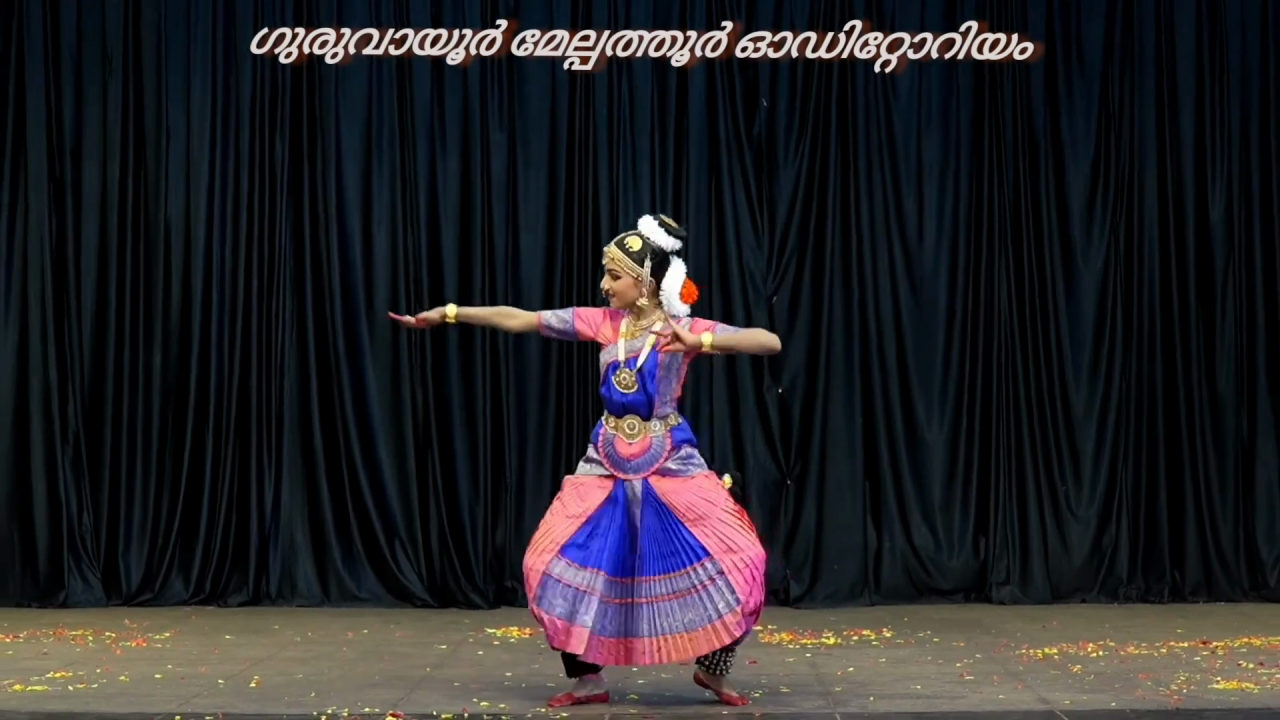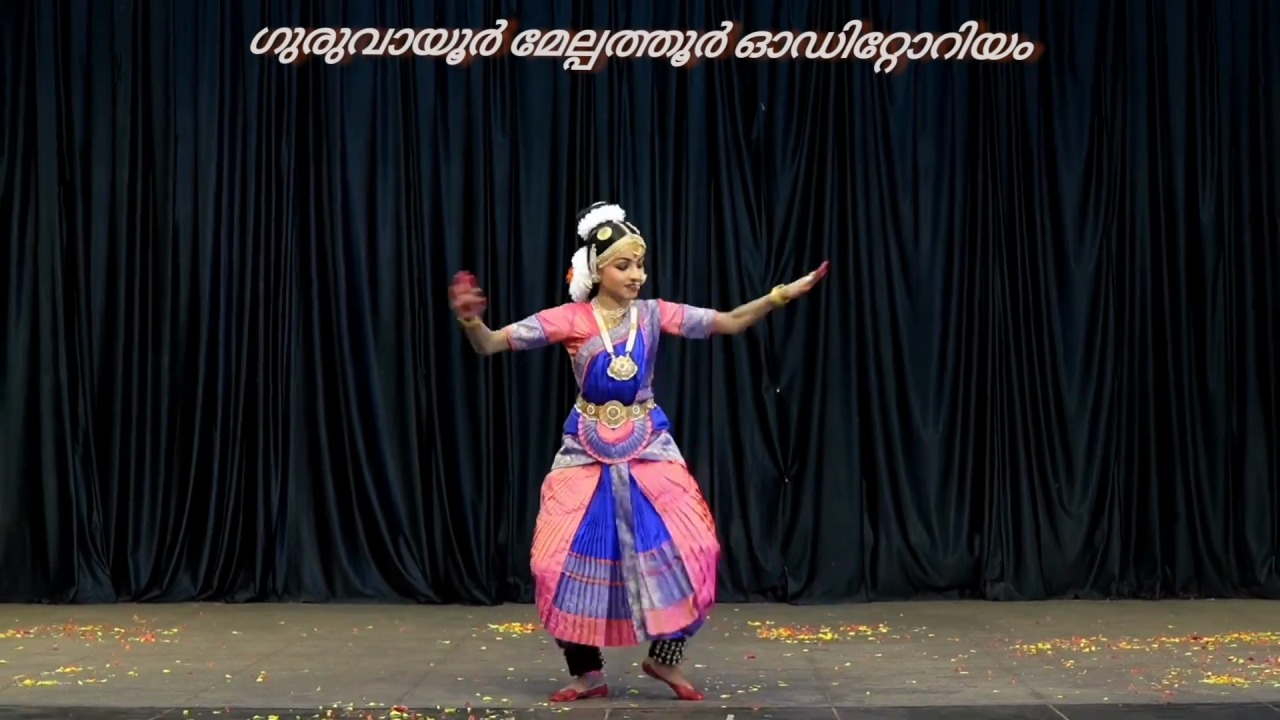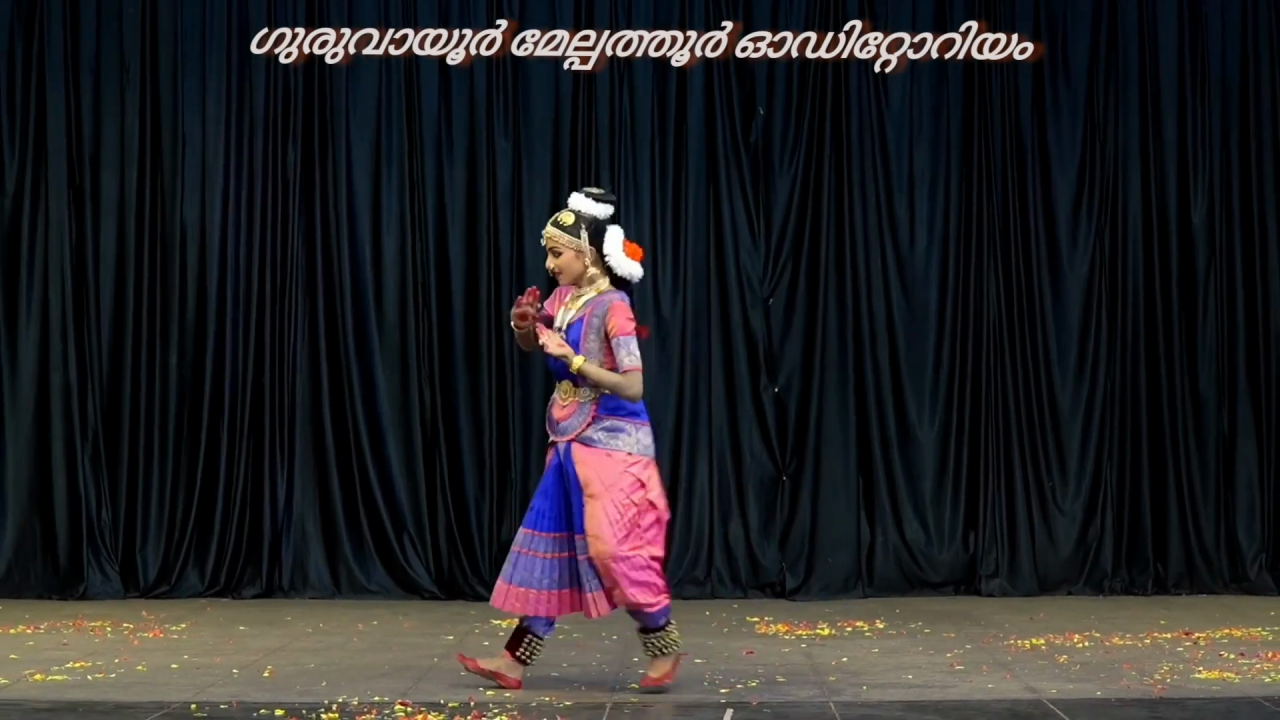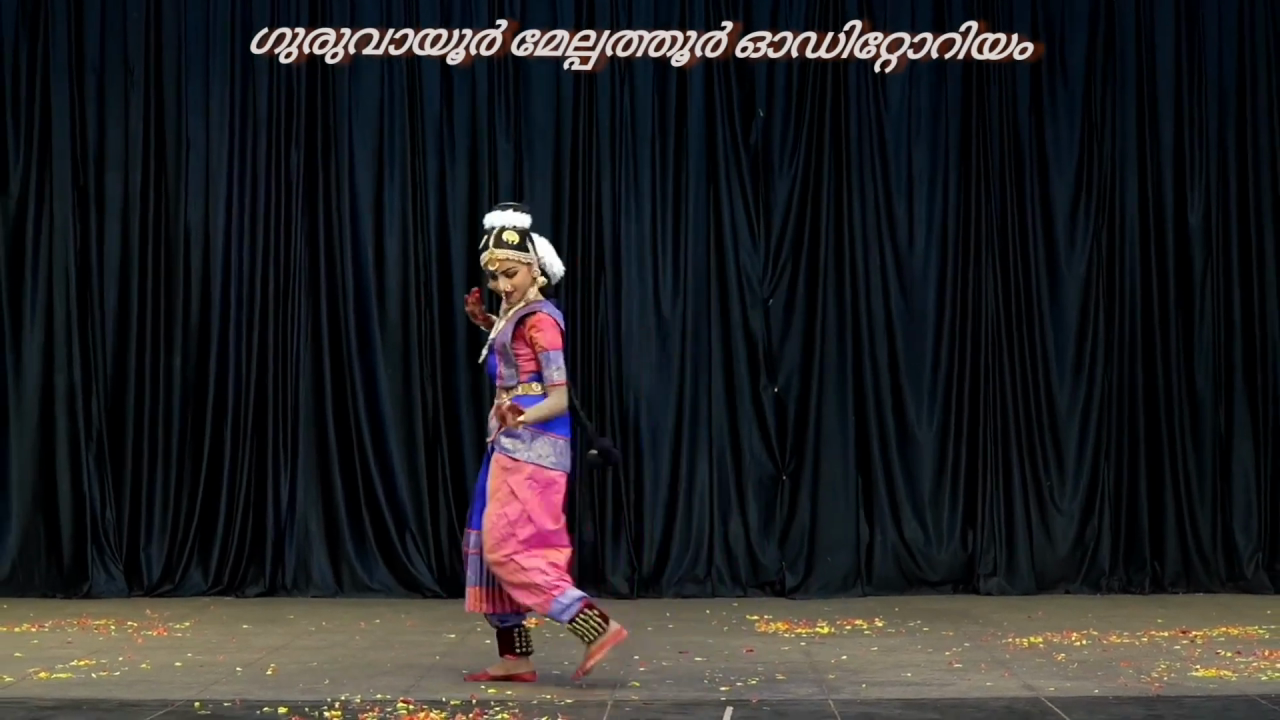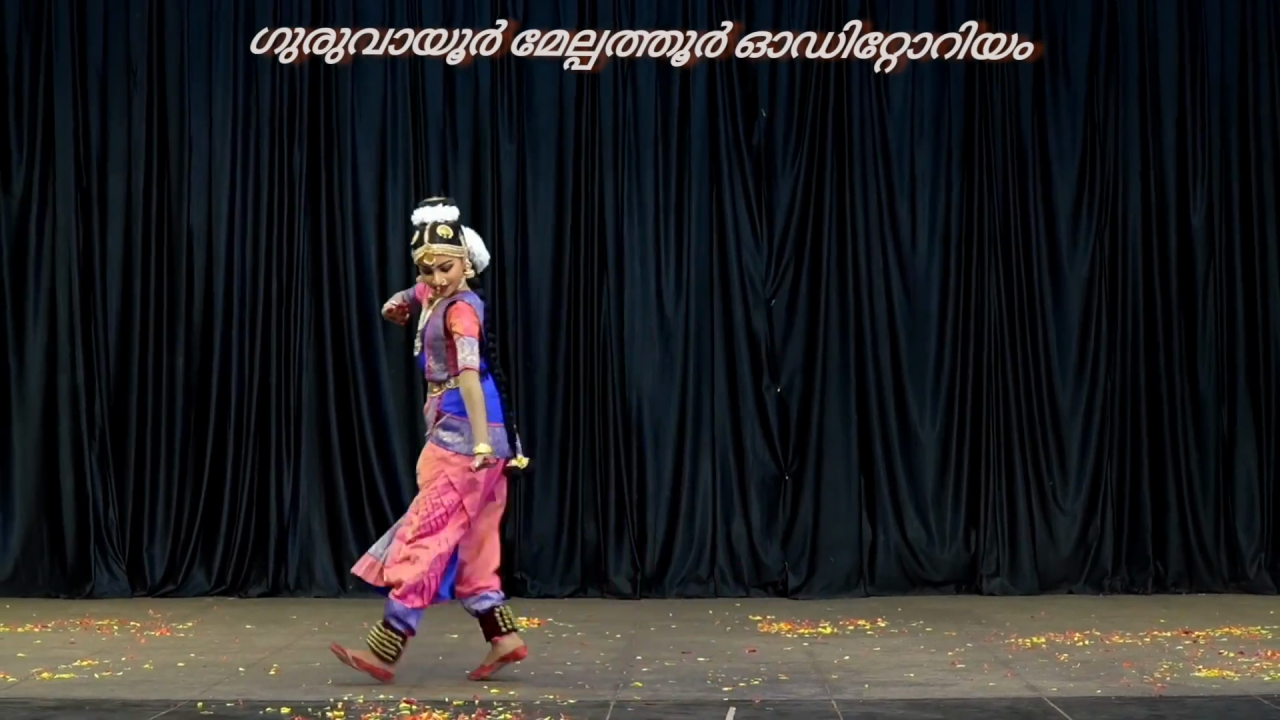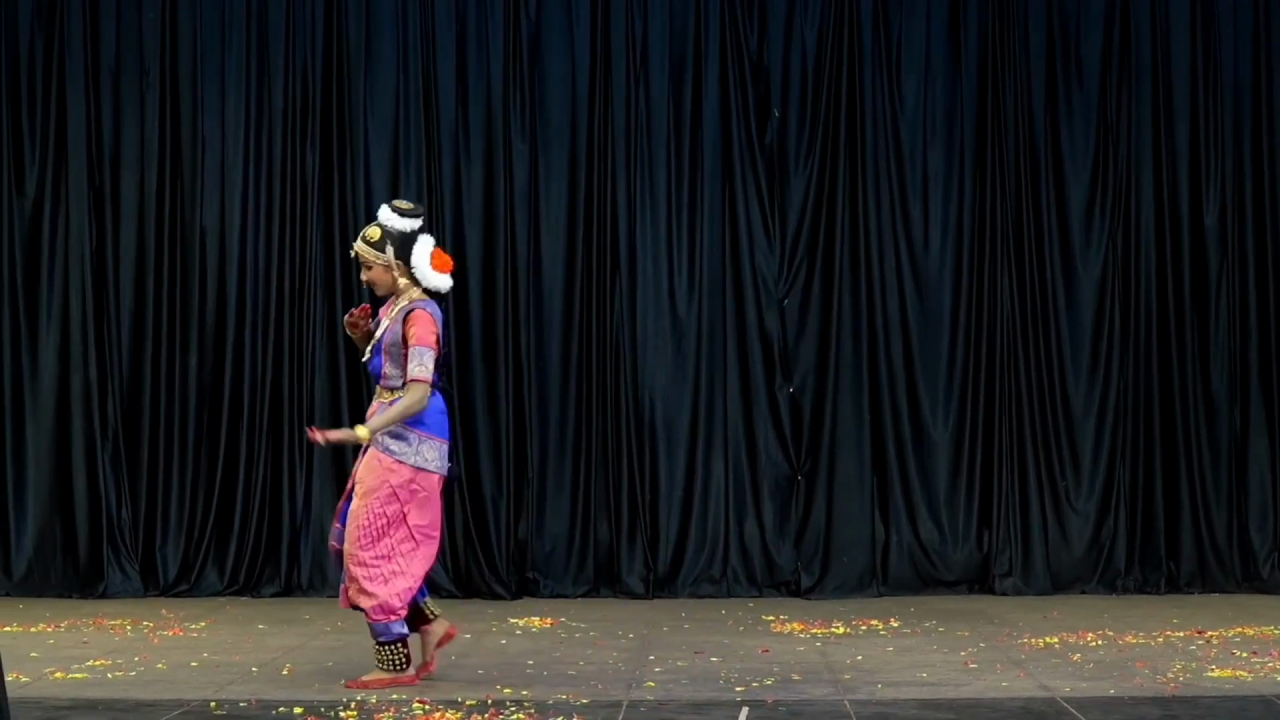
dt=0.4s
person 1, frame 1
left shoulder: (685, 329)
right shoulder: (600, 322)
left elbow: (769, 342)
right elbow: (519, 319)
left wrist: (705, 342)
right wrist: (448, 312)
left hip: (671, 467)
right hip: (607, 466)
left knee: (725, 564)
right knee: (552, 564)
left ankle: (713, 669)
right ankle: (587, 677)
person 1, frame 2
left shoulder: (657, 313)
right shoulder: (571, 318)
left elbow: (730, 323)
right elbow: (490, 344)
left wrist: (785, 293)
right wrist: (469, 318)
left hip: (648, 450)
right hip: (586, 453)
left knee: (689, 550)
right knee: (558, 560)
left ankle: (665, 658)
right ankle: (587, 673)
person 1, frame 3
left shoulder: (612, 306)
right shoulder: (562, 299)
left elbow: (632, 387)
right elbow: (530, 345)
left wrist: (571, 358)
right wrist: (525, 323)
left hip: (614, 439)
right hip: (576, 441)
left knee: (614, 546)
right knee: (547, 543)
left ankle: (663, 647)
right ankle: (514, 658)
person 1, frame 4
left shoulder: (541, 318)
right shoulder: (514, 310)
left elbow: (558, 394)
left wrist: (518, 412)
right wrist: (483, 320)
left hip: (528, 445)
right hip: (512, 443)
left knee: (511, 550)
right knee: (491, 549)
left ankle: (600, 628)
right ankle: (513, 657)
person 1, frame 5
left shoulder: (461, 308)
right shoulder: (433, 292)
left elbow: (469, 376)
right elbow: (404, 305)
left wrist: (481, 442)
right wrist: (396, 307)
left hip: (460, 431)
right hip: (454, 428)
left knee: (426, 537)
right knee: (464, 541)
left ankle: (384, 652)
right ankle: (502, 637)
person 1, frame 6
left shoulder: (419, 315)
right shoulder: (398, 306)
left elbow: (411, 397)
right elbow: (374, 350)
left wrist: (360, 433)
right wrist: (359, 328)
left hip: (409, 440)
right hip: (391, 439)
left knee: (373, 547)
right knee: (379, 544)
left ankle: (400, 664)
right ankle: (428, 624)
